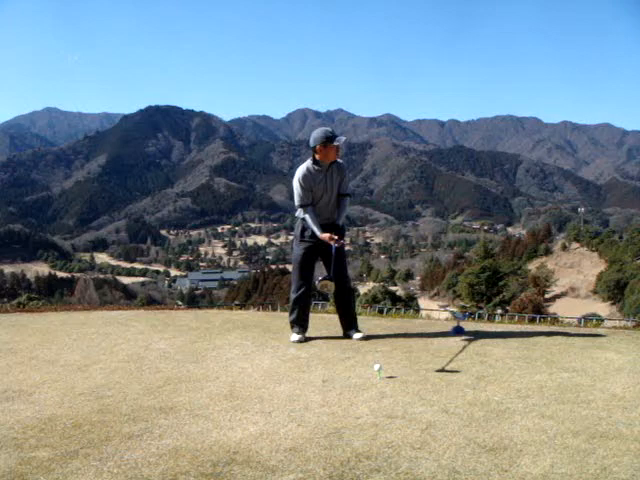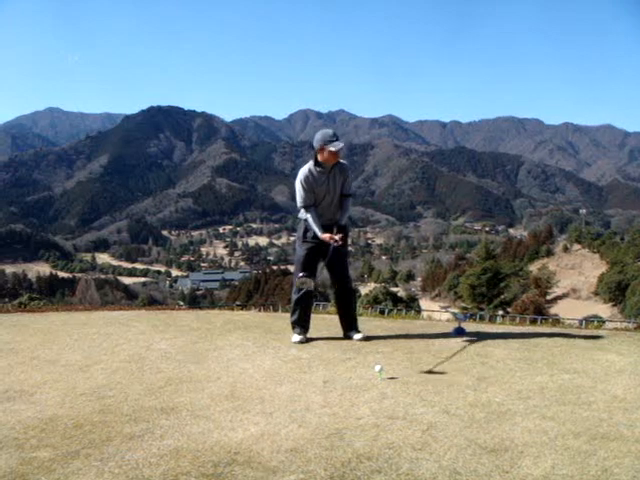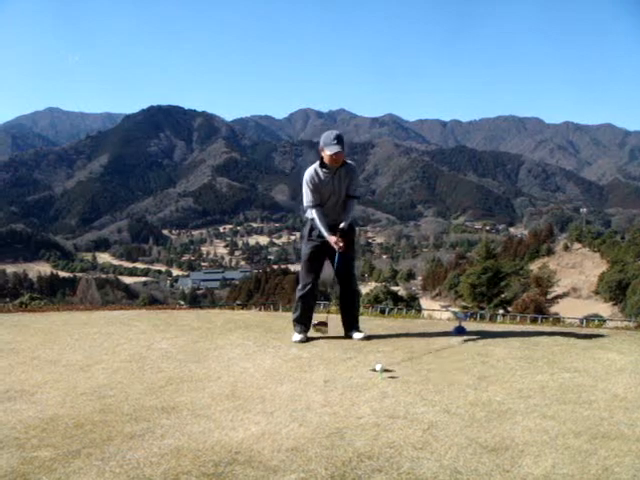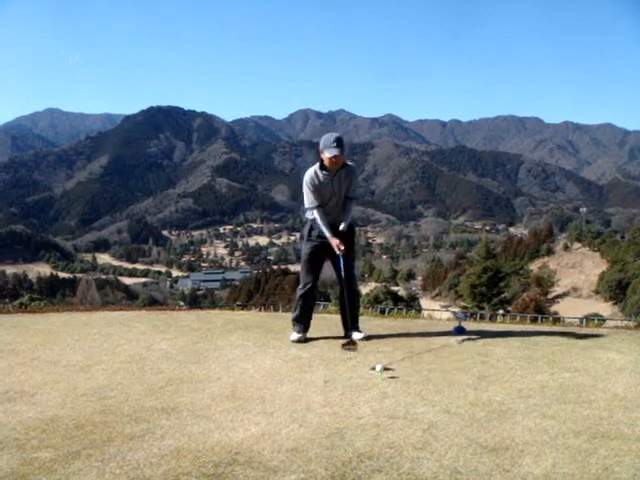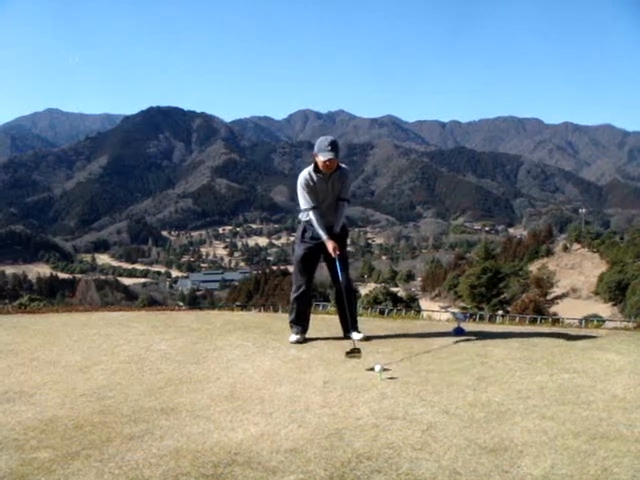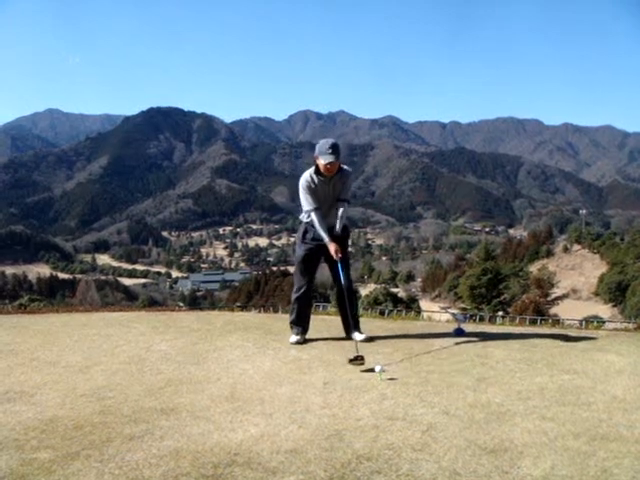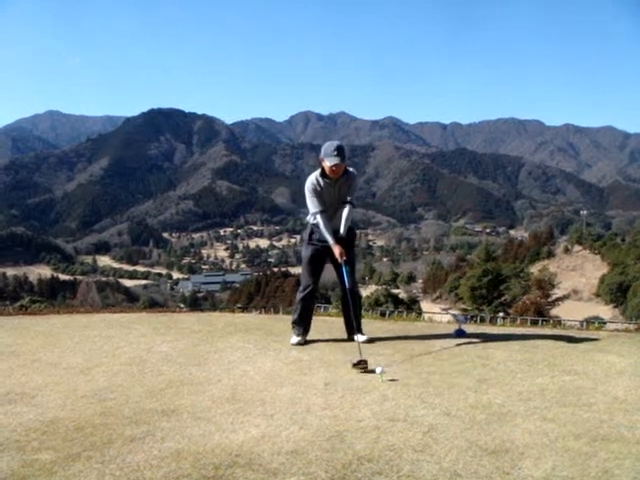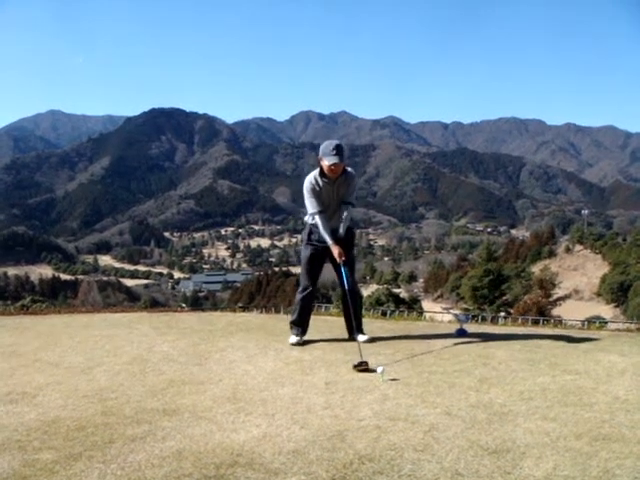
dt=0.2s
person 1, frame 1
left shoulder: (340, 168)
right shoulder: (303, 173)
left elbow: (344, 197)
right elbow: (304, 208)
left wrist: (338, 225)
right wrist: (319, 233)
left hip: (333, 228)
right hip: (308, 230)
left knee: (342, 280)
right knee: (302, 282)
left ankle: (350, 326)
right ankle: (298, 328)
person 1, frame 2
left shoulder: (343, 169)
right shoulder: (305, 174)
left elbow: (346, 198)
right elbow: (306, 208)
left wrist: (340, 225)
right wrist: (321, 233)
left hip: (336, 228)
right hip: (311, 231)
left knee: (343, 281)
right knee: (303, 281)
left ankle: (350, 327)
right ankle: (299, 329)
person 1, frame 3
left shoulder: (350, 170)
right shoulder: (311, 174)
left elbow: (352, 200)
right elbow: (313, 208)
left wrist: (343, 226)
right wrist: (328, 235)
left hip: (343, 229)
right hip: (316, 230)
left knee: (348, 281)
right knee: (308, 281)
left ankle: (351, 326)
right ankle: (301, 328)
person 1, frame 4
left shoulder: (350, 171)
right shoulder: (311, 175)
left elbow: (350, 202)
right elbow: (315, 210)
left wrist: (342, 229)
right wrist: (330, 237)
left hip: (342, 230)
right hip: (316, 230)
left knee: (349, 281)
right knee: (308, 280)
left ankle: (351, 327)
right ankle: (300, 327)
person 1, frame 5
left shoulder: (344, 173)
right shoulder: (305, 177)
left elbow: (342, 203)
right elbow: (311, 211)
left wrist: (335, 232)
right wrist: (326, 239)
left hip: (335, 231)
right hip: (309, 231)
left knee: (344, 281)
right knee: (302, 283)
left ankle: (351, 328)
right ankle: (298, 328)
person 1, frame 6
left shoulder: (346, 174)
right shoulder: (307, 179)
left elbow: (342, 204)
right elbow: (314, 213)
left wrist: (336, 234)
right wrist: (328, 242)
left hip: (337, 232)
right hip: (311, 232)
left knee: (345, 282)
right knee: (303, 283)
left ankle: (352, 328)
right ankle: (298, 329)
person 1, frame 7
left shoulder: (351, 176)
right shoulder: (312, 182)
left elbow: (347, 207)
right elbow: (319, 215)
left wrist: (341, 236)
right wrist: (333, 244)
left hip: (342, 234)
right hip: (317, 234)
left knee: (350, 284)
right knee: (308, 283)
left ankle: (354, 329)
right ankle: (299, 330)
person 1, frame 8
left shoulder: (350, 177)
right shoulder: (311, 181)
left elbow: (346, 207)
right elbow: (318, 215)
left wrist: (339, 238)
right wrist: (331, 245)
left hip: (342, 234)
right hip: (315, 234)
left knee: (350, 284)
right knee: (307, 284)
left ankle: (355, 329)
right ankle: (297, 330)
